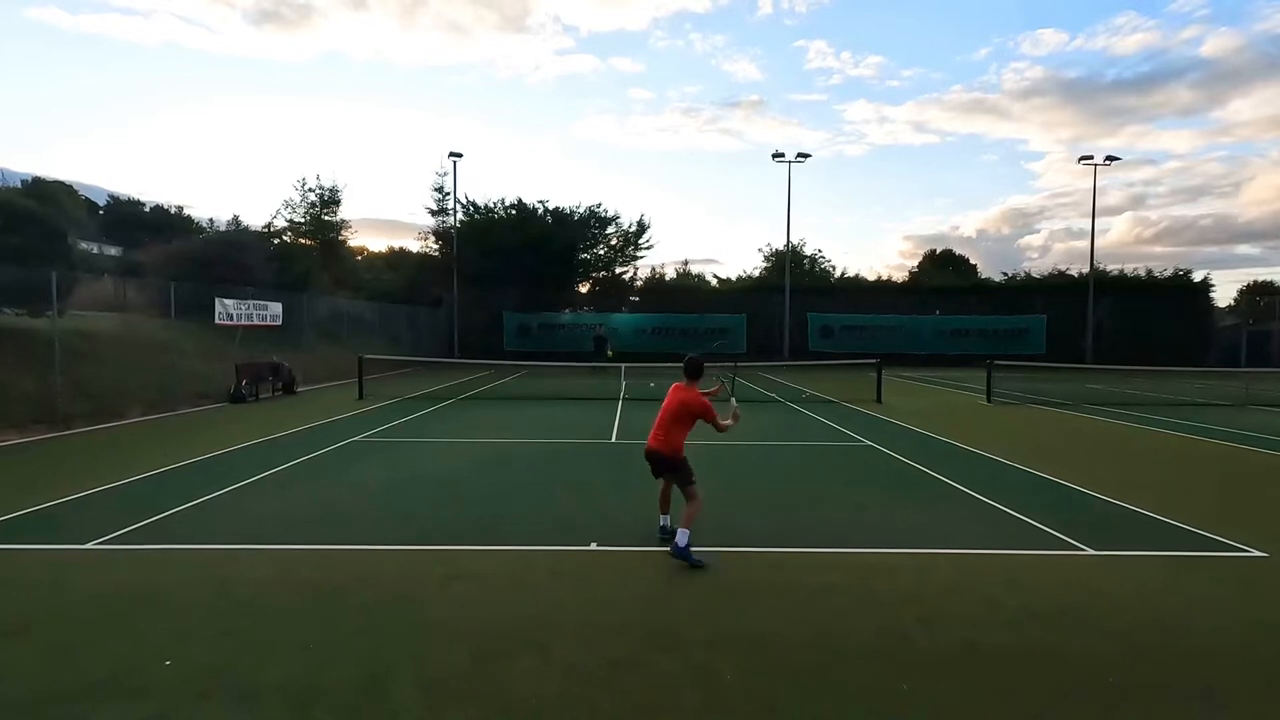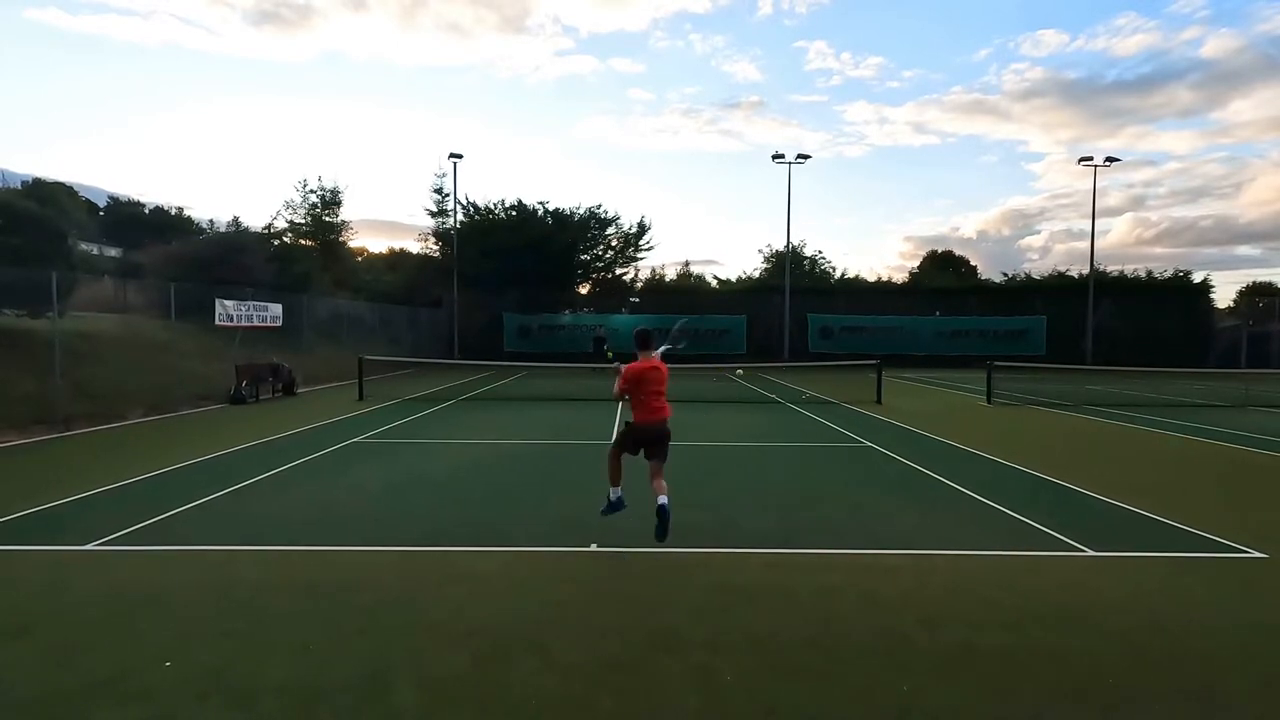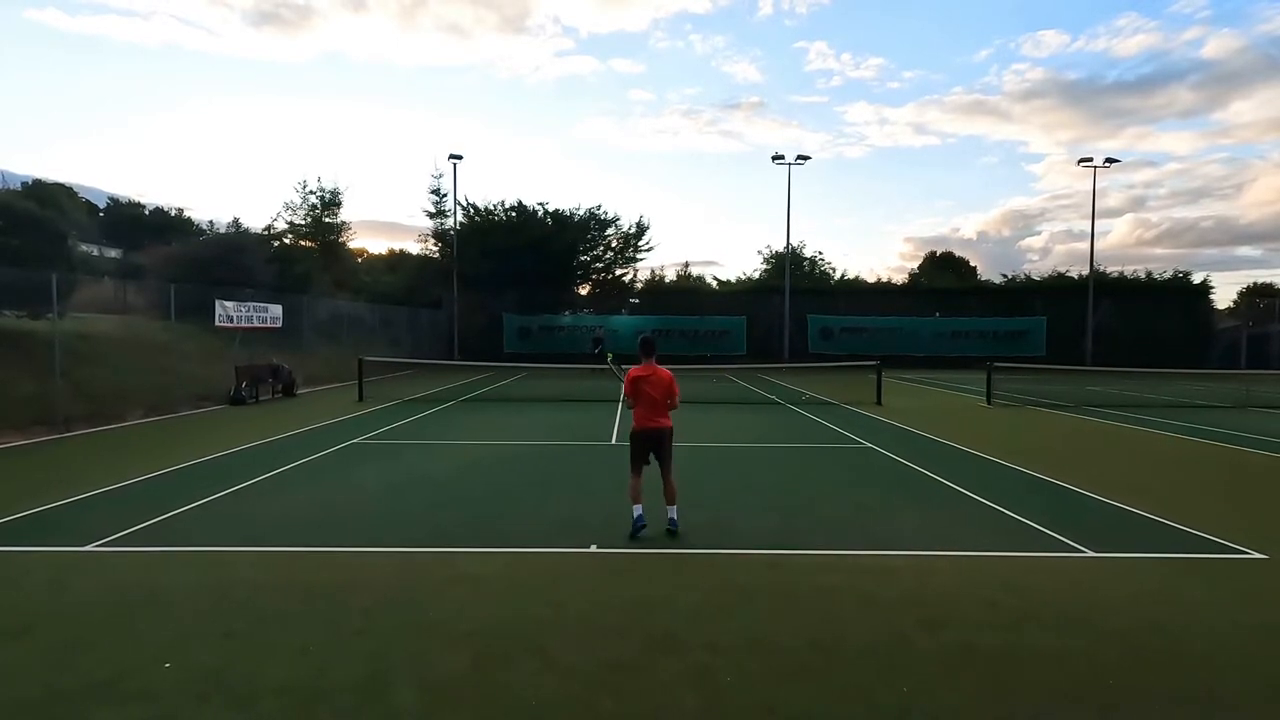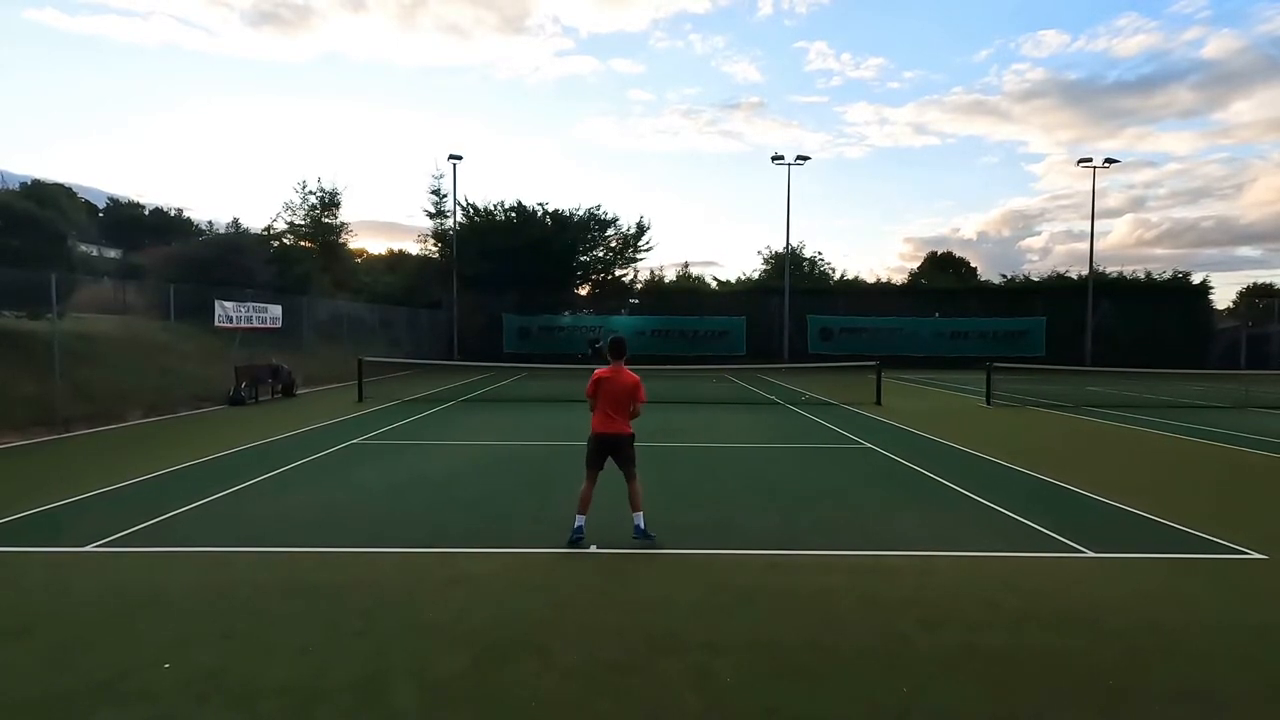
dt=1s
person 1, frame 1
left shoulder: (674, 388)
right shoulder: (701, 403)
right elbow: (720, 427)
left wrist: (712, 391)
right wrist: (733, 420)
left hip: (651, 448)
right hip: (670, 453)
left knee: (668, 480)
right knee: (693, 498)
left ankle: (665, 527)
right ankle: (680, 546)
person 1, frame 2
left shoulder: (634, 369)
right shoulder: (662, 367)
left elbow: (618, 396)
left wrist: (619, 381)
left hip: (638, 425)
right hip: (660, 427)
left knee: (614, 453)
right knee: (656, 477)
left ankle: (615, 499)
right ankle: (663, 505)
person 1, frame 3
left shoulder: (633, 375)
right shoulder: (668, 375)
left elbow: (630, 404)
right elbow: (675, 403)
left hip: (641, 431)
right hip: (664, 429)
left knee: (636, 474)
right knee: (667, 475)
left ankle: (638, 516)
right ankle: (672, 519)
person 1, frame 4
left shoulder: (598, 375)
right shoulder: (634, 380)
left elbow: (591, 406)
right elbow: (637, 411)
left hip: (599, 434)
right hip: (622, 435)
left knee: (590, 481)
right knee: (632, 480)
left ankle: (579, 528)
right ankle: (639, 528)
